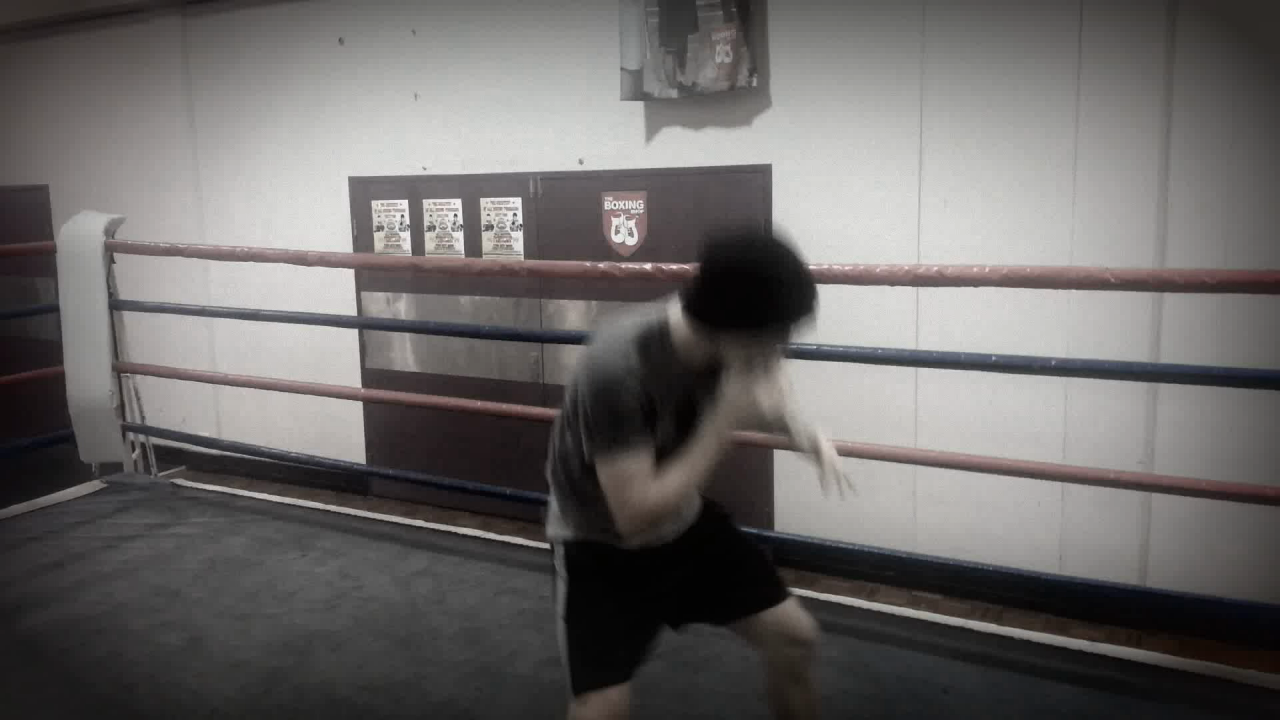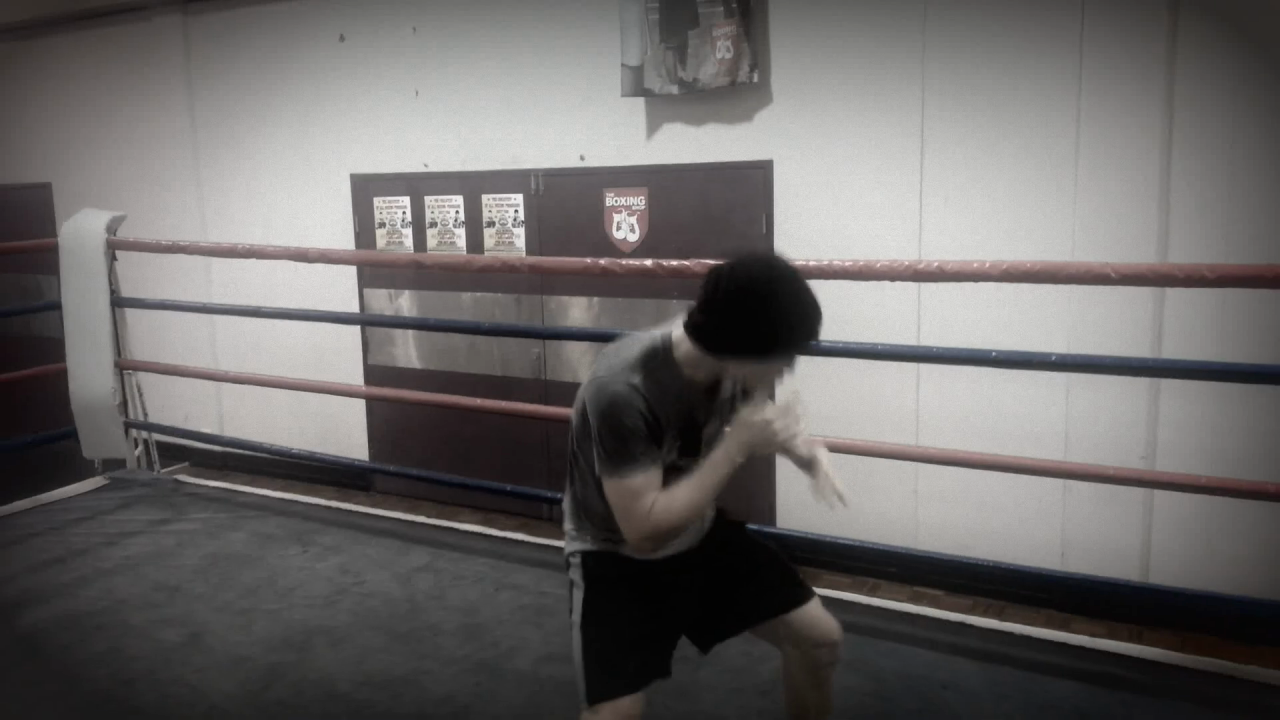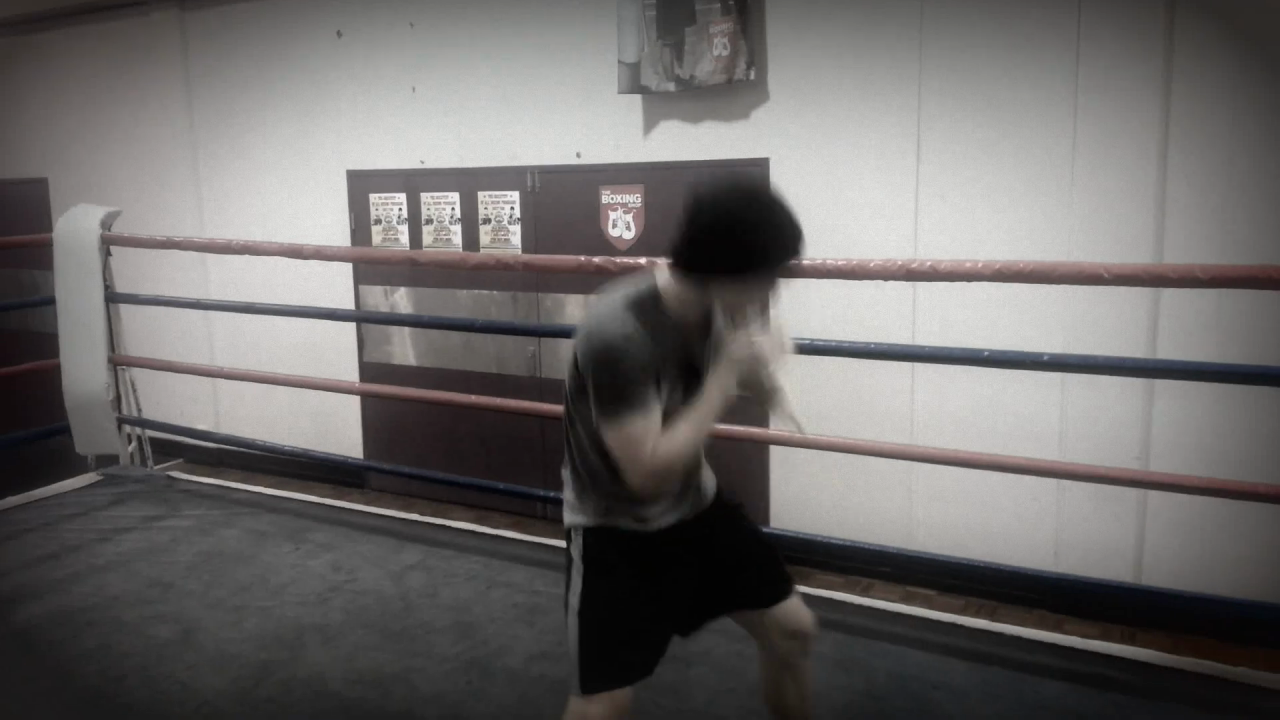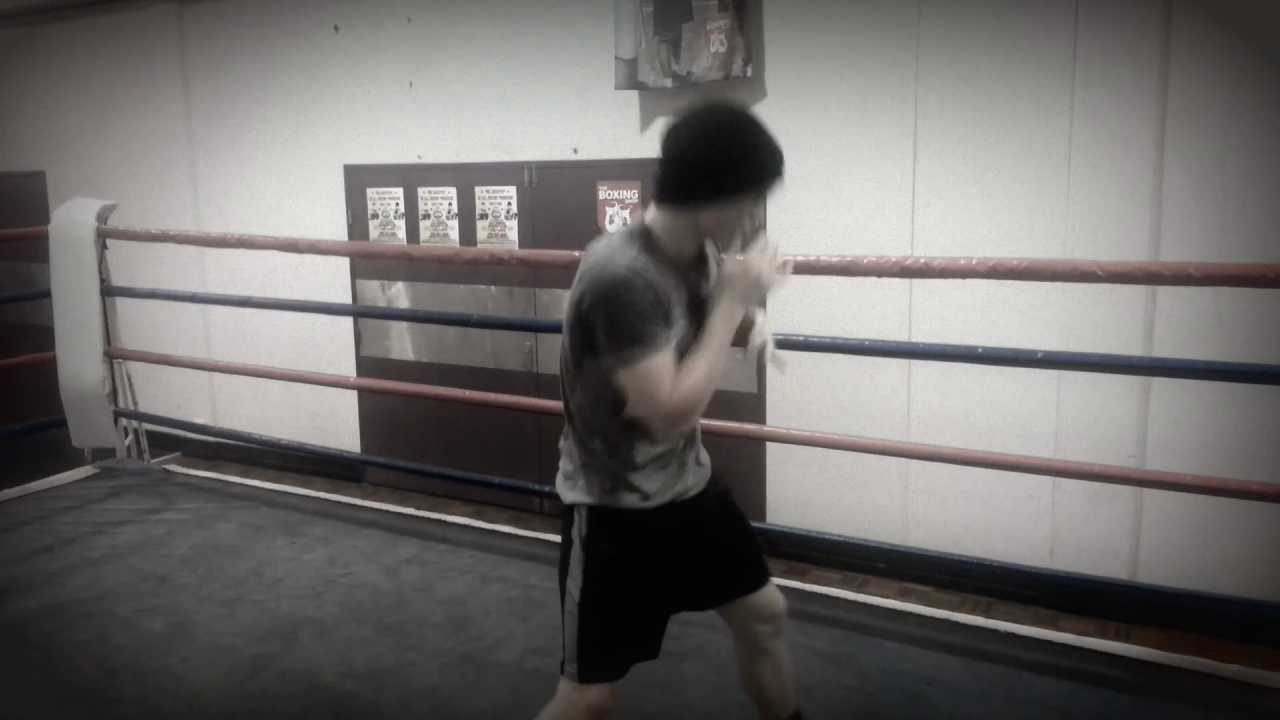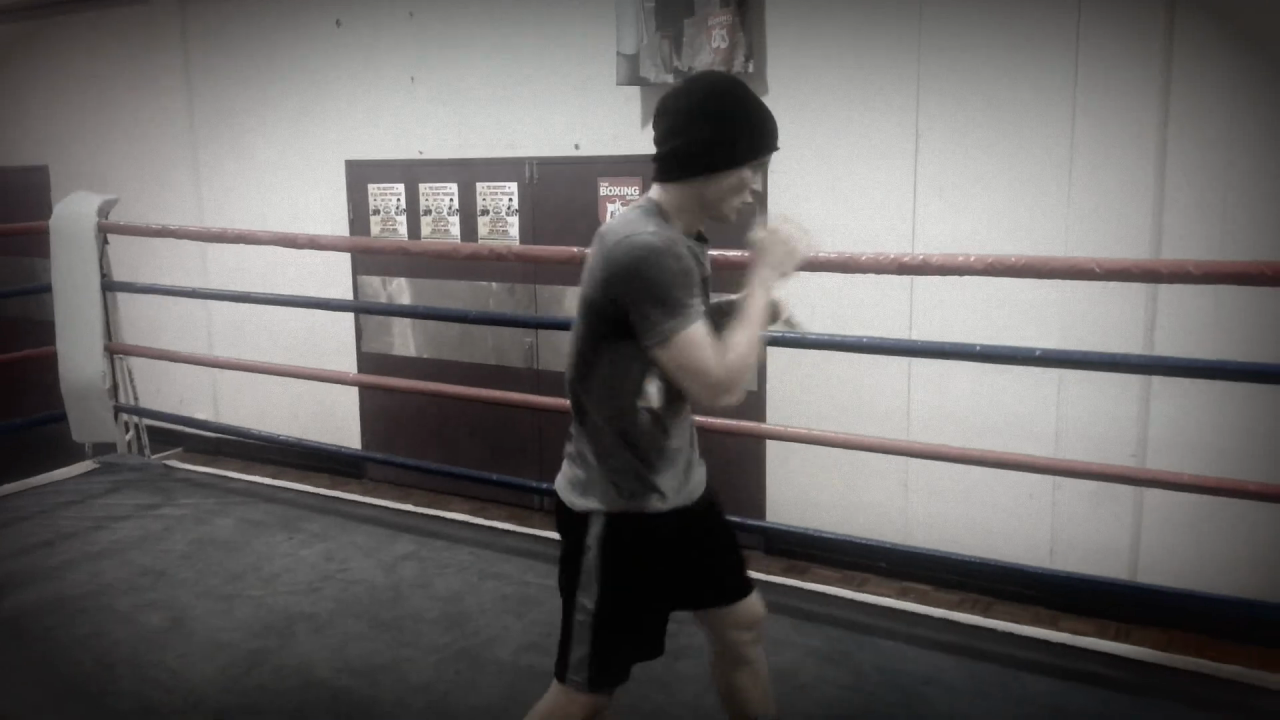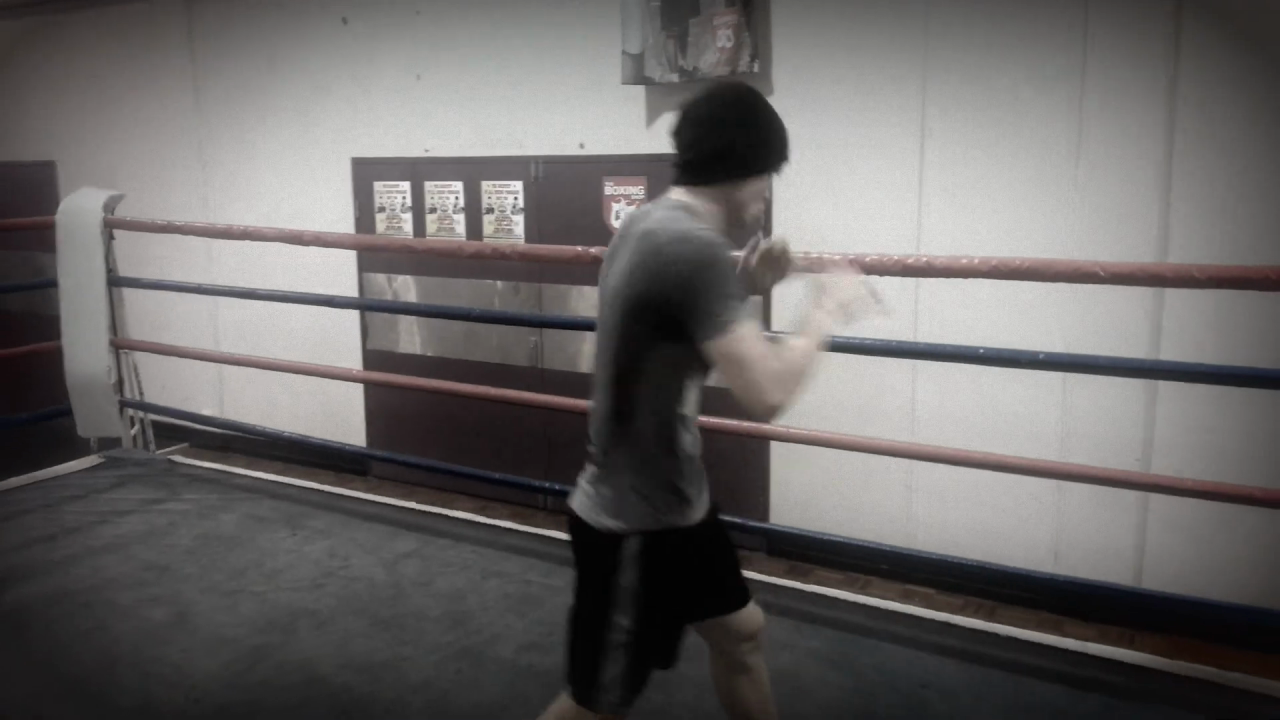
dt=0.1s
person 1, frame 1
left shoulder: (726, 341)
right shoulder: (618, 370)
left elbow: (747, 400)
right elbow: (637, 515)
left wrist: (803, 432)
right wrist: (722, 420)
left hip: (684, 520)
right hip: (604, 543)
left knee: (794, 636)
person 1, frame 2
right shoulder: (622, 390)
left elbow: (752, 422)
right elbow: (644, 530)
left wrist: (802, 450)
right wrist: (738, 444)
left hip: (699, 532)
right hip: (616, 555)
left knee: (819, 637)
person 1, frame 3
left shoulder: (715, 305)
right shoulder: (618, 335)
right elbow: (648, 471)
left wrist: (755, 375)
right wrist: (729, 373)
left hip: (695, 506)
right hip: (618, 527)
left knee: (792, 628)
person 1, frame 4
left shoulder: (696, 249)
right shoulder: (621, 273)
right elbow: (670, 413)
left wrist: (737, 309)
right wrist: (732, 301)
left hip: (687, 483)
right hip: (613, 505)
left knee: (764, 614)
person 1, frame 5
left shoulder: (669, 233)
right shoulder: (646, 249)
right elbow: (715, 386)
left wrist: (746, 304)
right wrist: (763, 278)
left hip: (676, 487)
right hip: (618, 504)
left knee: (740, 623)
person 1, frame 6
left shoulder: (648, 227)
right shoulder: (691, 247)
right elbow: (765, 393)
left wrist: (748, 286)
right wrist: (827, 309)
left hip: (673, 500)
right hip: (636, 518)
left knee: (740, 632)
